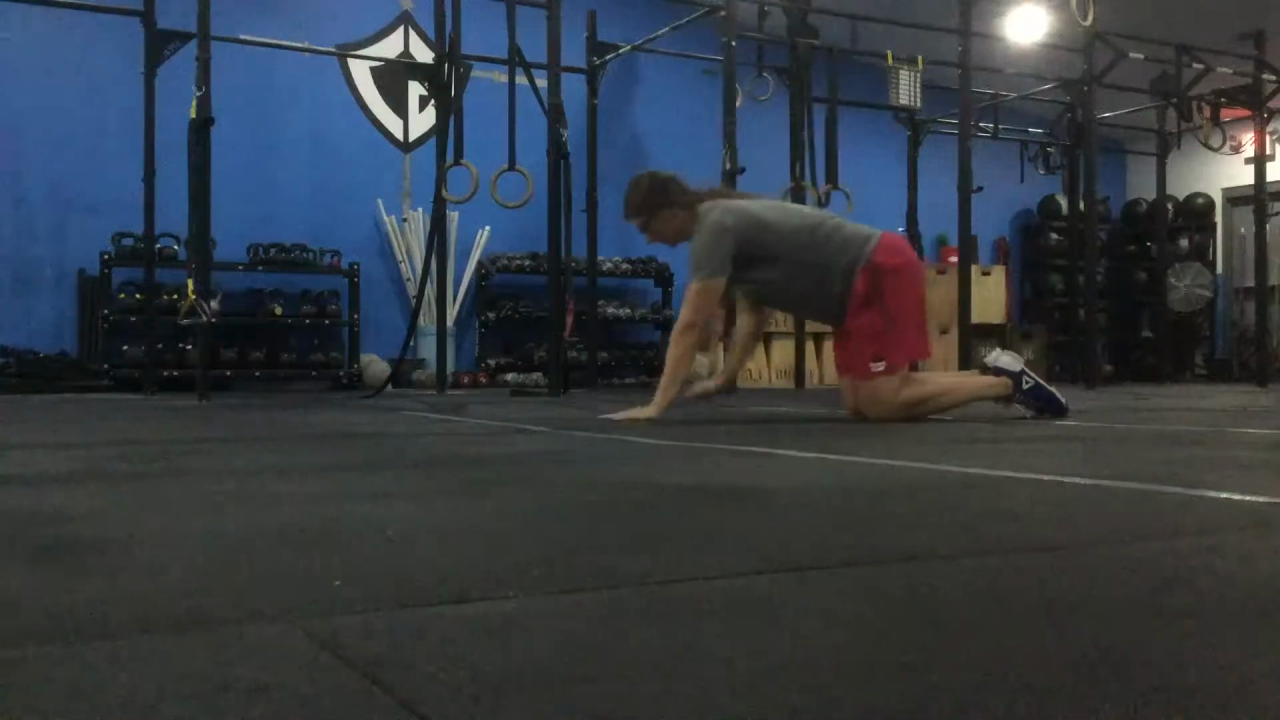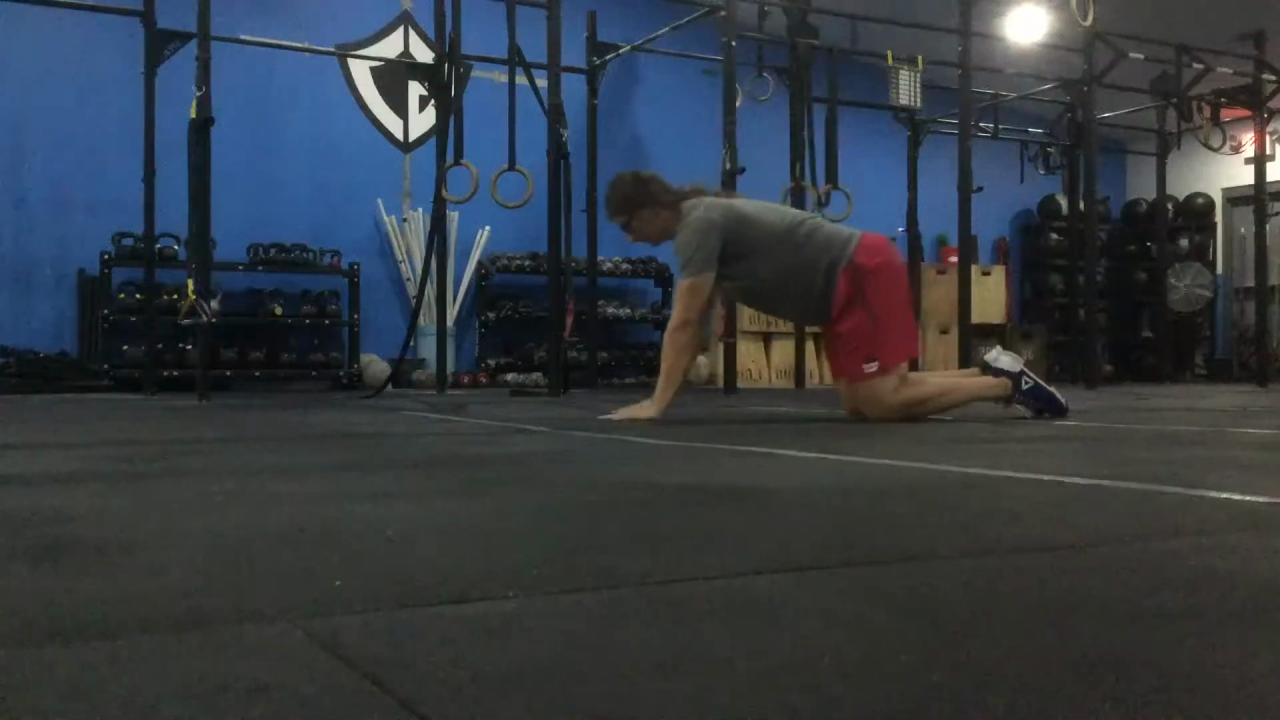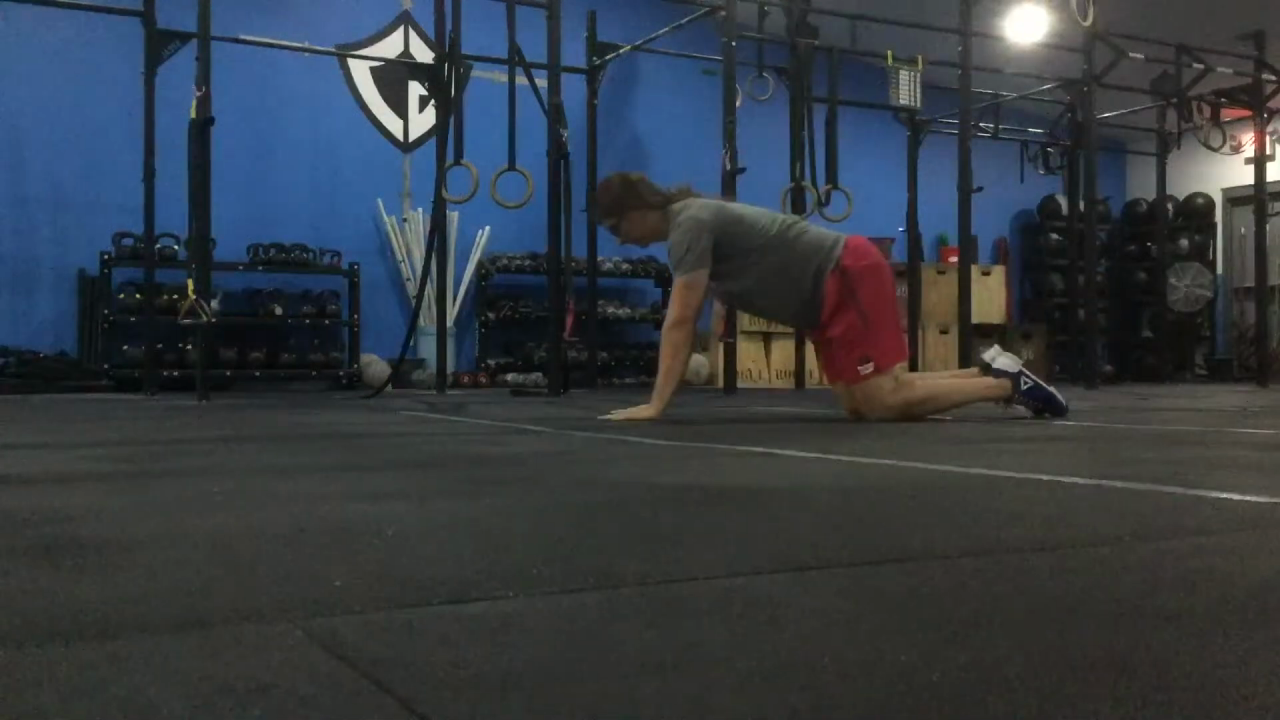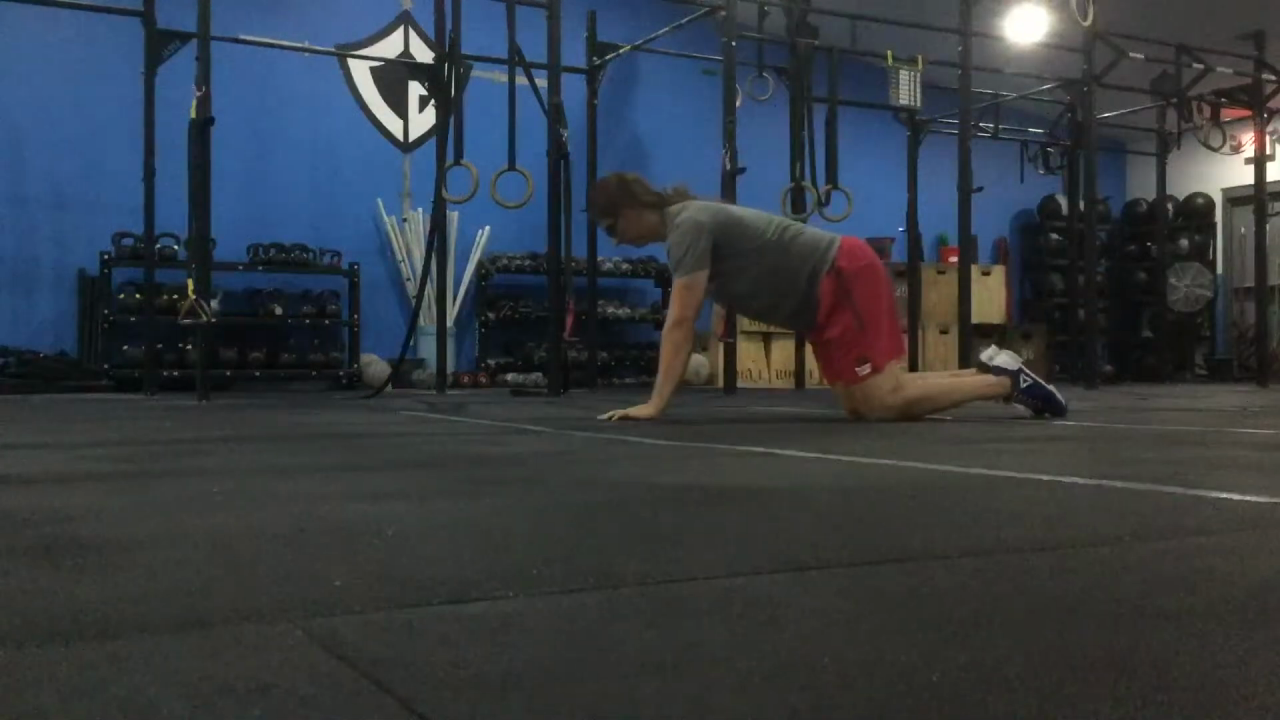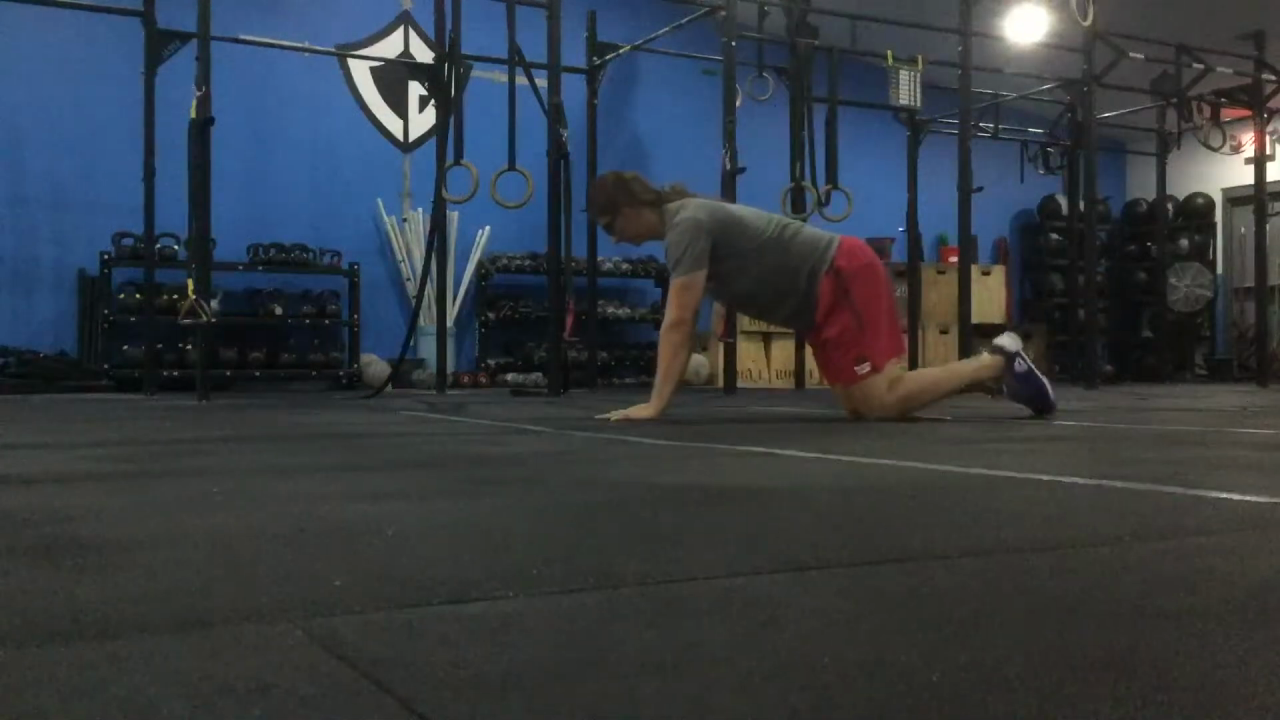
dt=0.2s
person 1, frame 1
left shoulder: (714, 228)
right shoulder: (725, 225)
left elbow: (690, 324)
right elbow: (753, 314)
left wrist: (657, 405)
right wrist: (727, 375)
left hip: (882, 270)
right hip: (865, 279)
left knee: (881, 403)
right knee: (860, 401)
left ankle: (1008, 383)
right ankle: (998, 375)
person 1, frame 2
left shoulder: (697, 225)
right shoulder: (703, 225)
left elbow: (682, 323)
right elbow: (695, 322)
left wrist: (658, 404)
right wrist: (661, 393)
left hip: (862, 271)
right hip: (847, 283)
left knee: (882, 402)
right knee: (859, 402)
left ankle: (1008, 383)
right ankle: (991, 373)
person 1, frame 3
left shoulder: (689, 225)
right shoulder: (693, 225)
left elbow: (680, 322)
right elbow: (694, 323)
left wrist: (656, 404)
right wrist: (661, 397)
left hip: (849, 274)
right hip: (833, 289)
left knee: (883, 401)
right knee: (860, 402)
left ankle: (1007, 384)
right ankle: (989, 372)
person 1, frame 4
left shoulder: (687, 226)
right shoulder: (690, 225)
left elbow: (680, 323)
right elbow: (695, 323)
left wrist: (655, 404)
right wrist: (661, 397)
left hip: (845, 276)
right hip: (831, 288)
left knee: (882, 401)
right knee: (862, 402)
left ankle: (1005, 380)
right ankle: (988, 371)
person 1, frame 5
left shoulder: (686, 225)
right shoulder: (689, 222)
left elbow: (678, 323)
right elbow: (688, 322)
left wrist: (654, 405)
right wrist: (662, 397)
left hip: (843, 276)
right hip: (828, 290)
left knee: (880, 401)
right knee: (861, 403)
left ankle: (999, 360)
right ankle: (991, 370)
